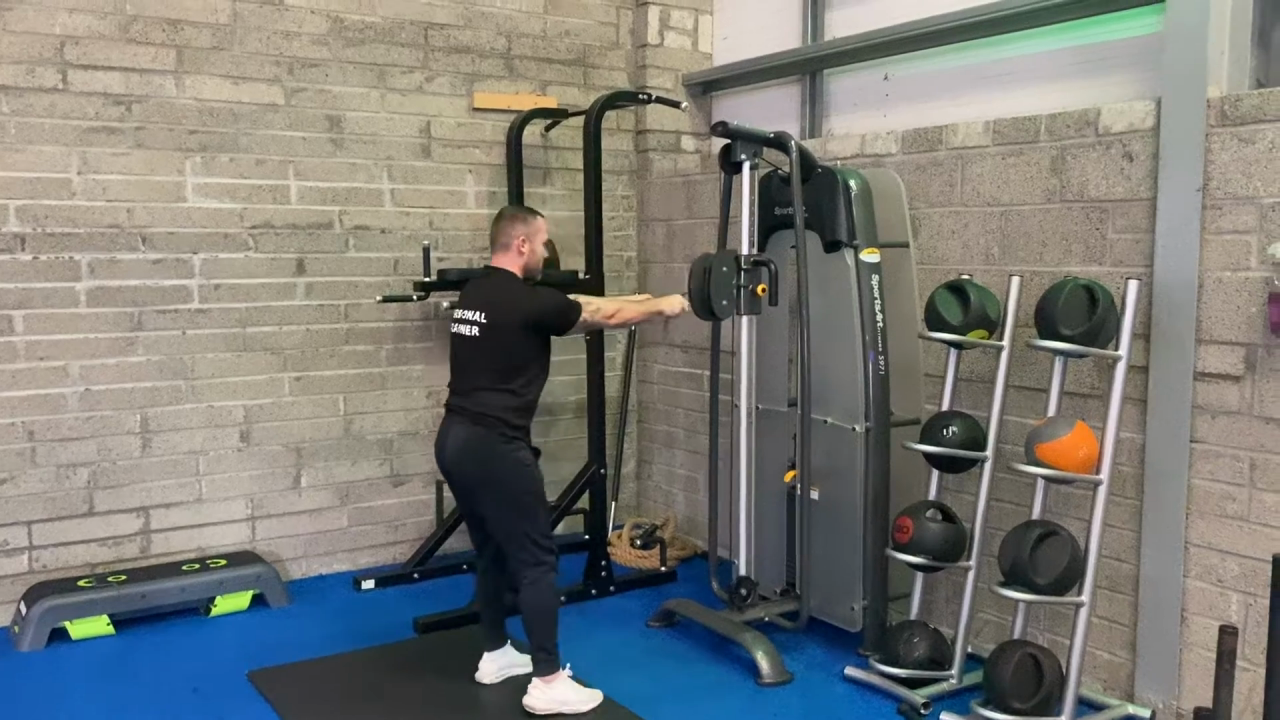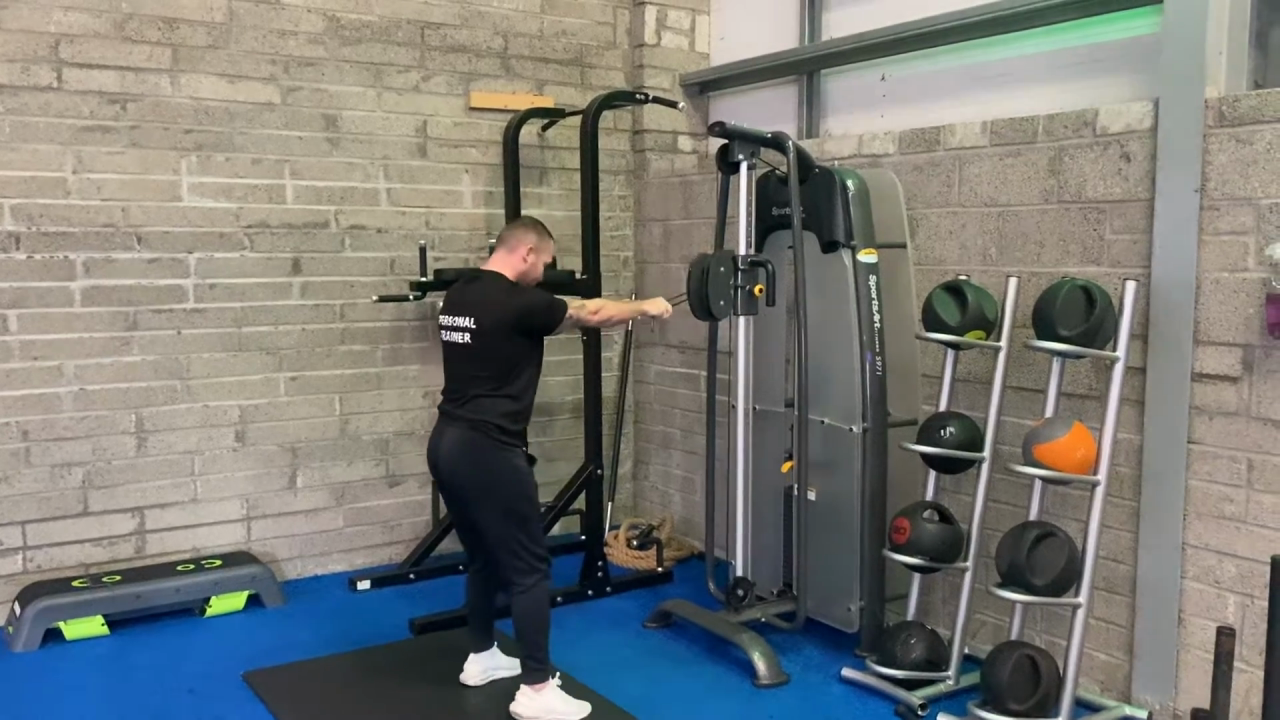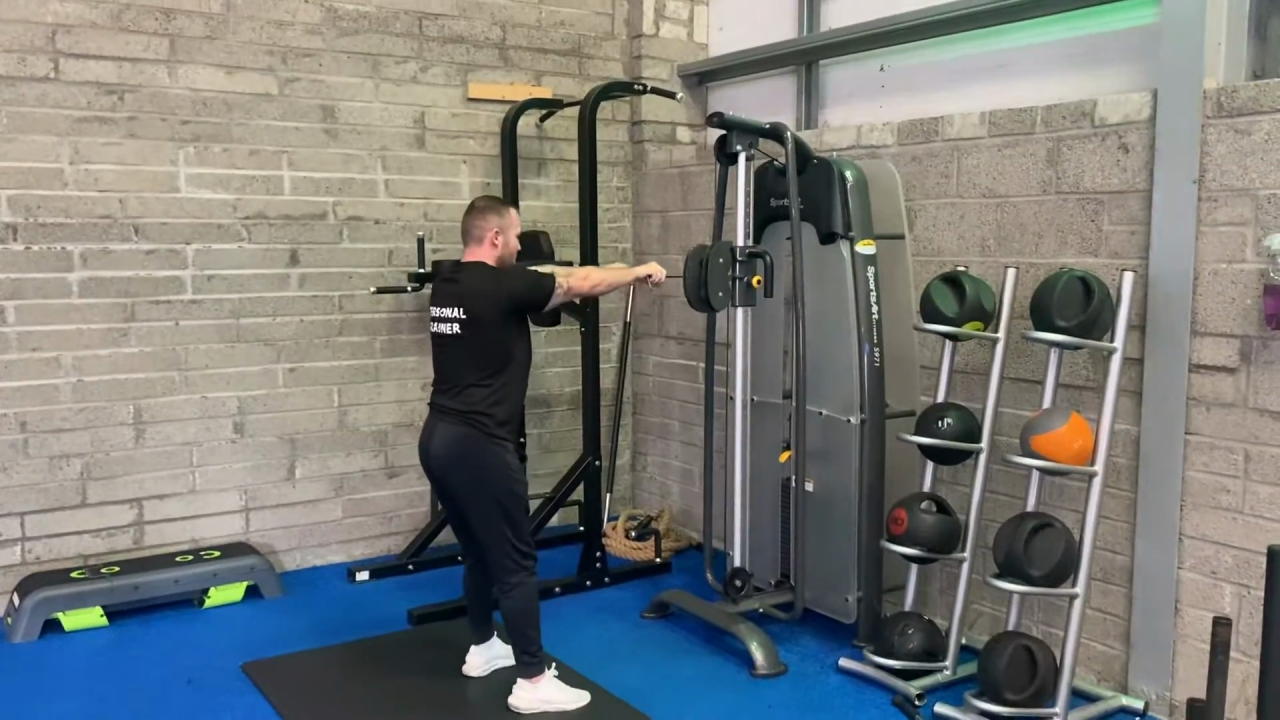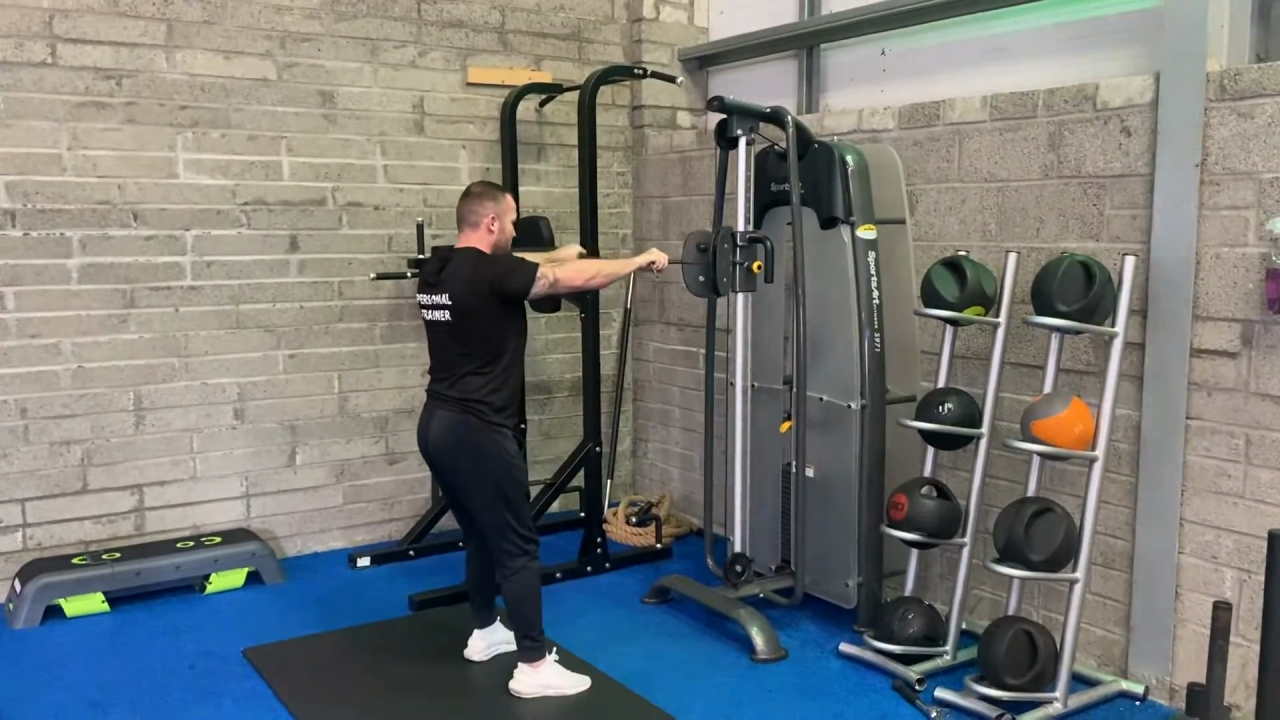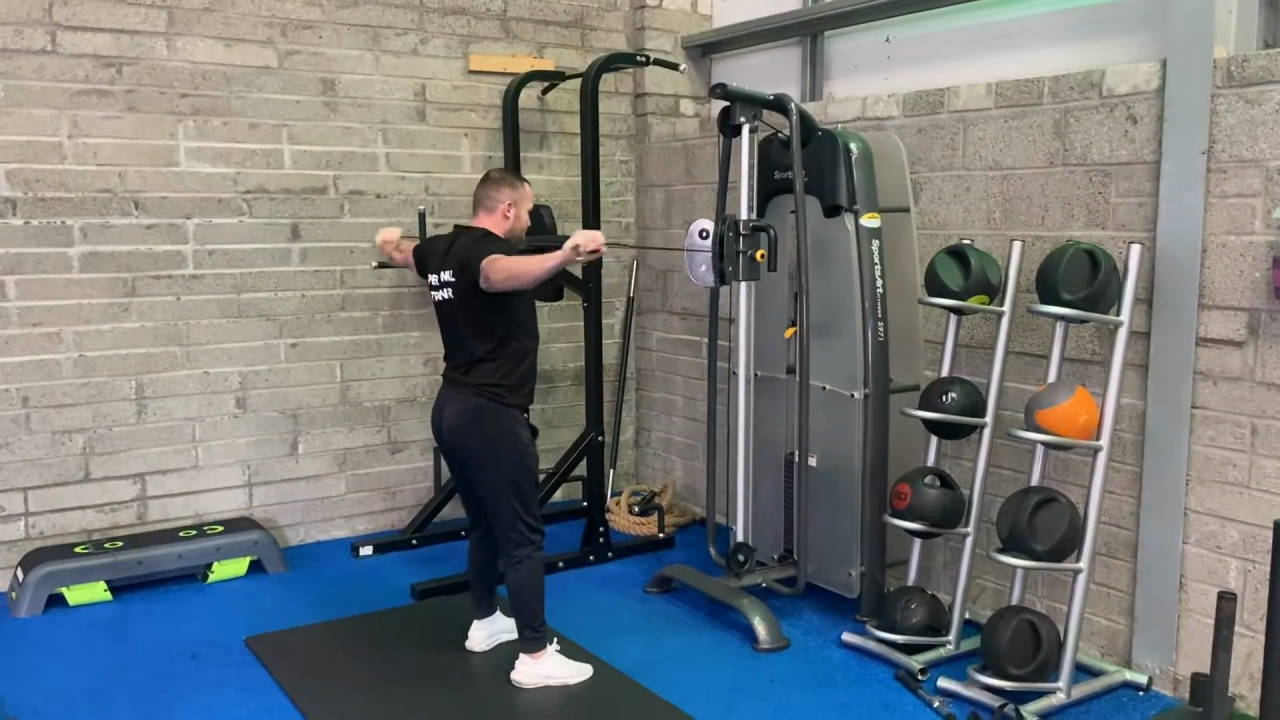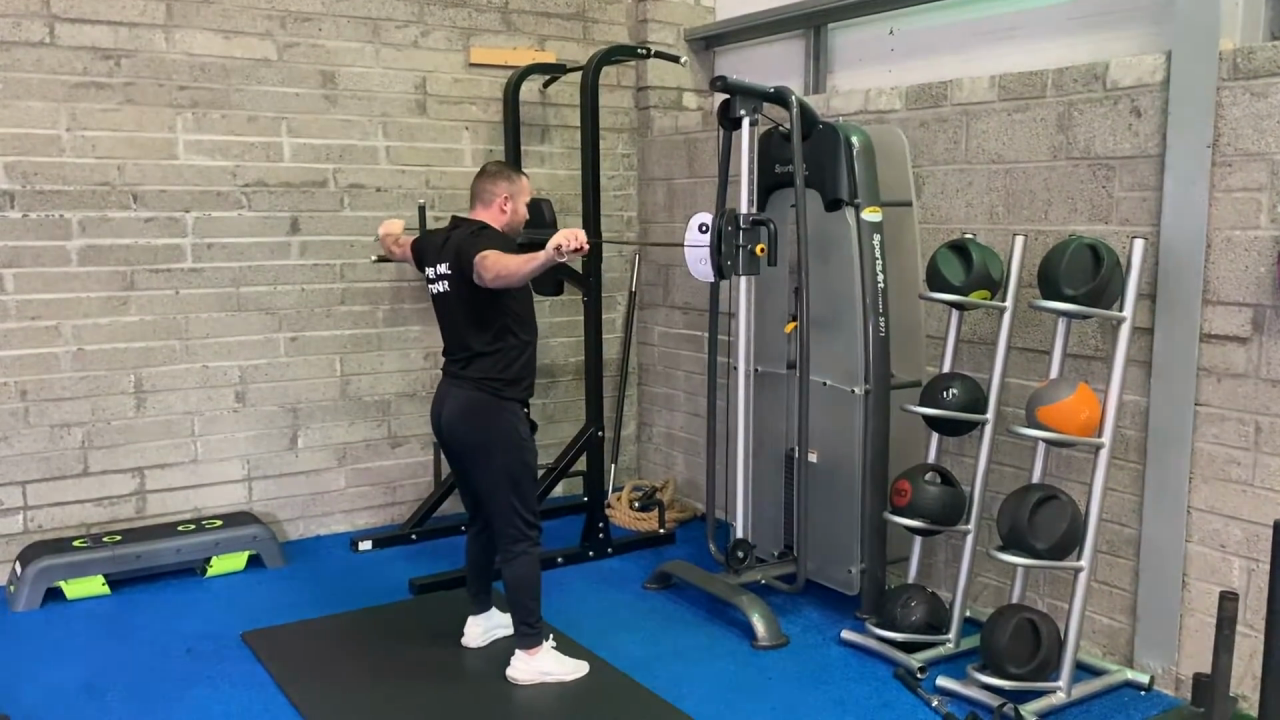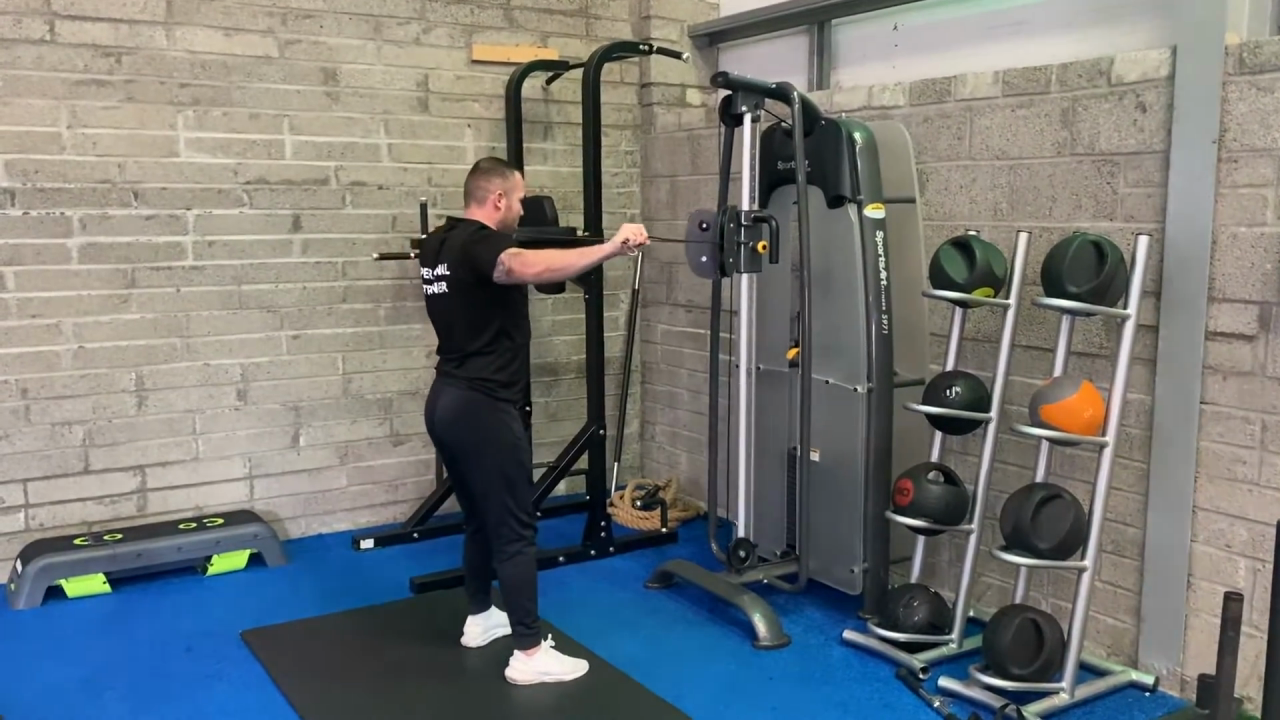
dt=0.7s
person 1, frame 1
left shoulder: (475, 292)
right shoulder: (525, 300)
left elbow: (576, 305)
right elbow: (603, 316)
left wrist: (642, 299)
right wrist: (660, 306)
left hip: (455, 439)
right hip: (494, 447)
left knee: (493, 552)
right knee: (535, 560)
left ankle: (495, 654)
person 1, frame 2
left shoulder: (460, 295)
right shoulder: (516, 302)
right elbow: (589, 314)
right wrist: (645, 307)
left hip: (448, 444)
right hip: (487, 451)
left knee: (485, 558)
right knee: (529, 568)
left ankle: (481, 657)
person 1, frame 3
left shoulder: (448, 285)
right shoulder: (501, 286)
left elbow: (550, 279)
right elbow: (579, 286)
left wrist: (603, 272)
right wrist: (639, 272)
left hip: (439, 438)
right hip: (478, 445)
left knee: (480, 551)
right knee: (514, 562)
left ankle: (483, 647)
right ankle: (532, 682)
person 1, frame 4
left shoulder: (438, 268)
right shoulder: (488, 273)
right elbow: (574, 279)
left wrist: (558, 251)
right wrist: (639, 261)
left hip: (438, 425)
right hip: (477, 432)
left knee: (481, 536)
right knee: (517, 547)
left ankle: (485, 632)
right ankle: (534, 667)
person 1, frame 5
left shoulder: (441, 250)
right shoulder: (490, 250)
left elbow: (397, 252)
right elbow: (504, 274)
left wrist: (390, 239)
right wrist: (565, 254)
left hip: (453, 408)
right hip: (491, 415)
left knee: (485, 525)
right knee: (523, 535)
left ankle: (485, 622)
right ankle: (536, 657)
person 1, frame 6
left shoulder: (439, 243)
right shoulder: (482, 243)
left elbow: (396, 246)
right elbow: (496, 272)
left wrist: (391, 232)
right wrist: (549, 254)
left hip: (452, 402)
right hip: (490, 410)
left knee: (483, 519)
right knee: (519, 531)
left ankle: (480, 618)
right ankle: (530, 653)
person 1, frame 7
left shoulder: (438, 244)
right shoulder: (479, 246)
right elbow: (531, 267)
right wrist: (611, 247)
left hip: (446, 401)
right hip: (484, 409)
left knee: (479, 518)
right knee: (514, 530)
left ankle: (479, 618)
right ankle: (529, 653)
